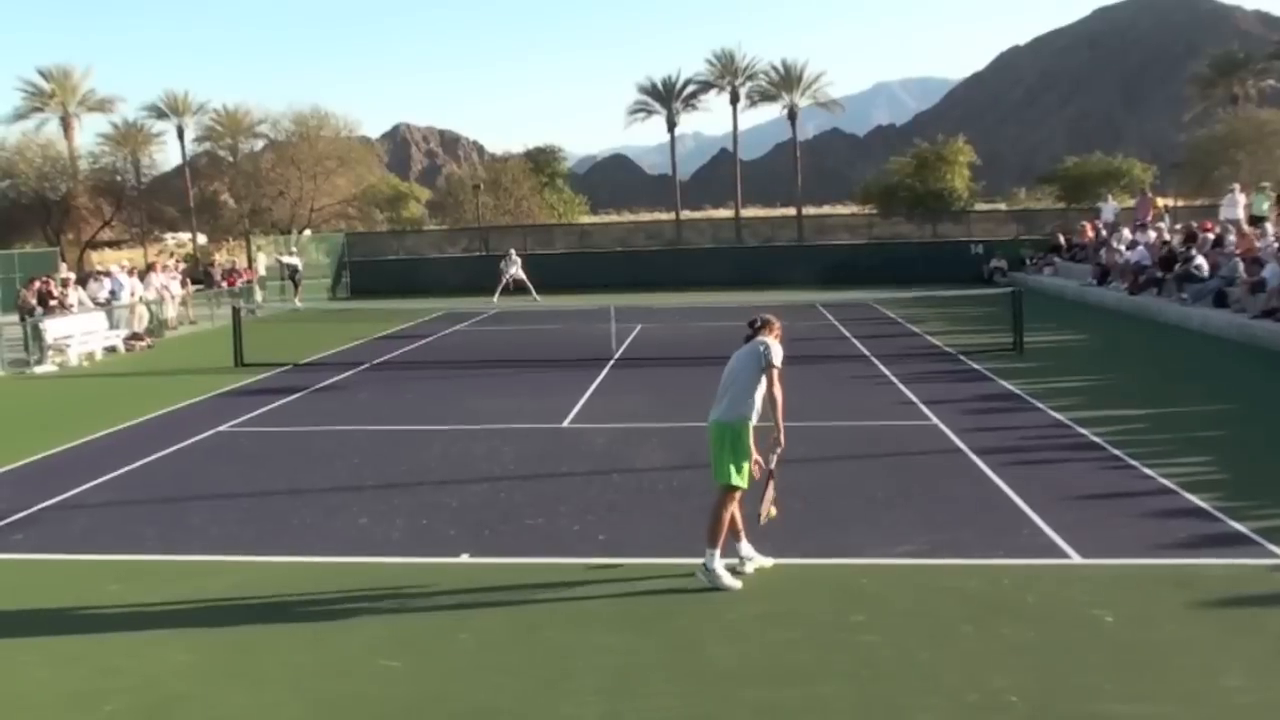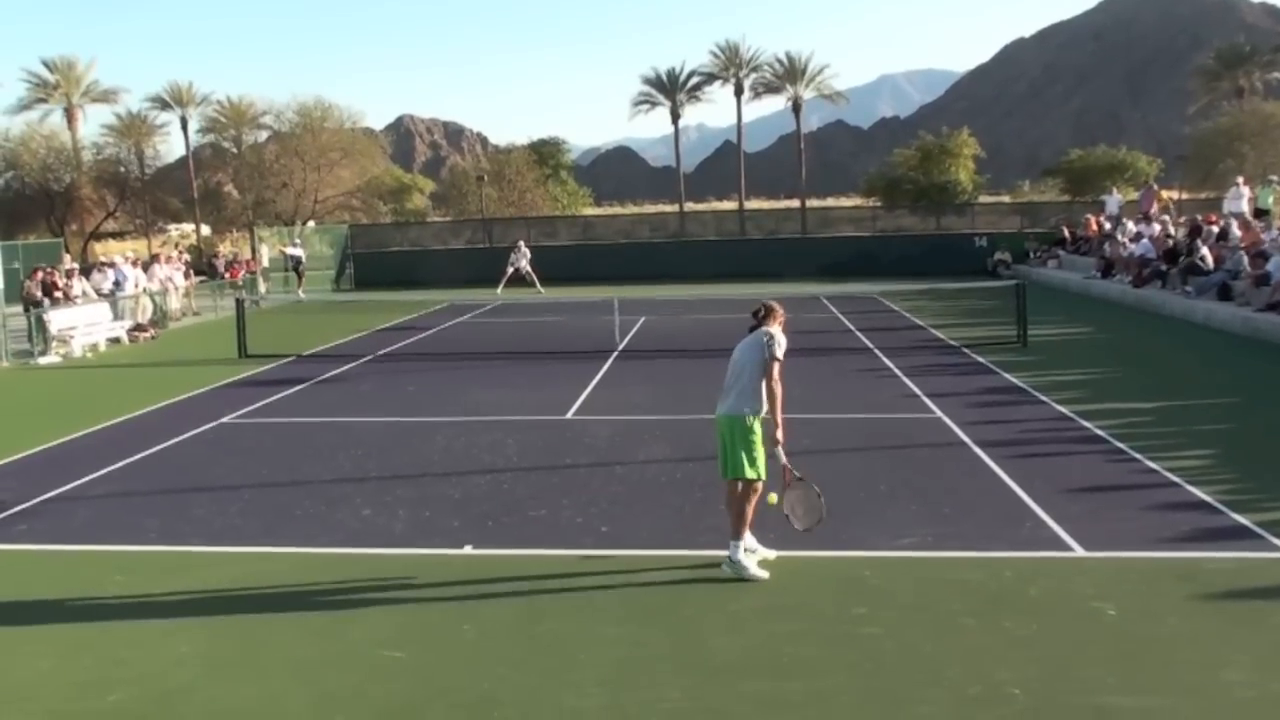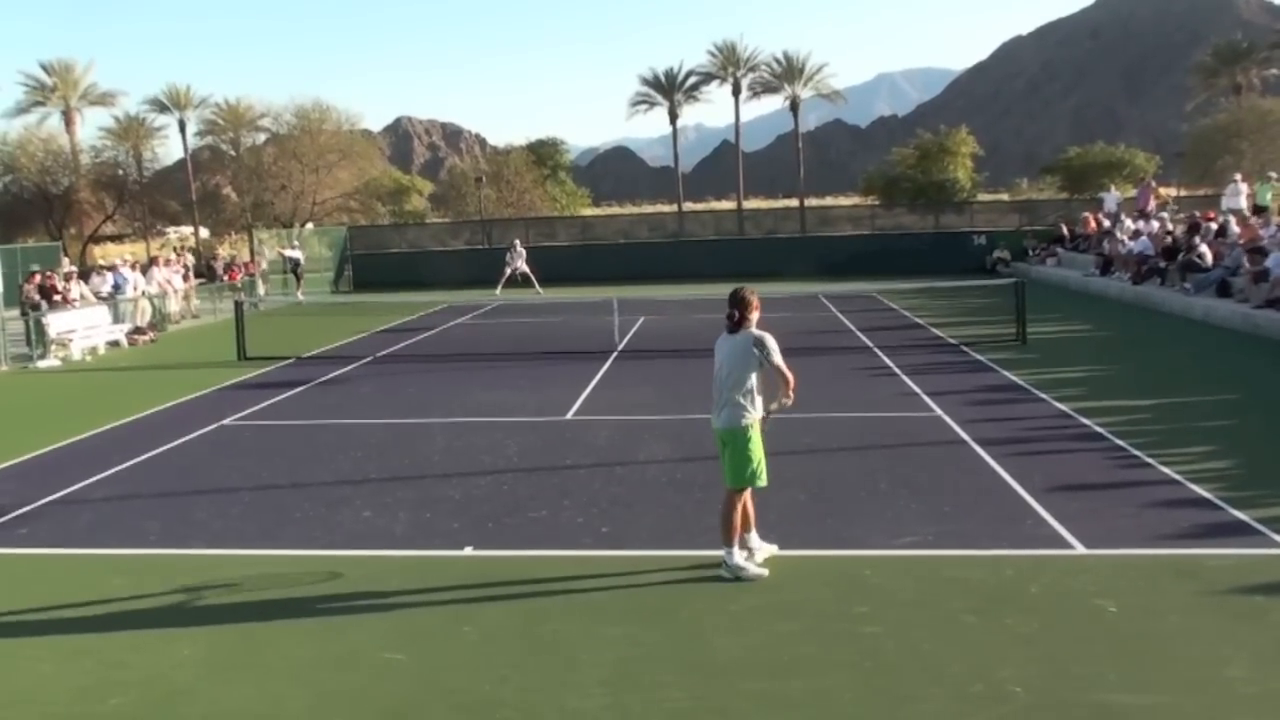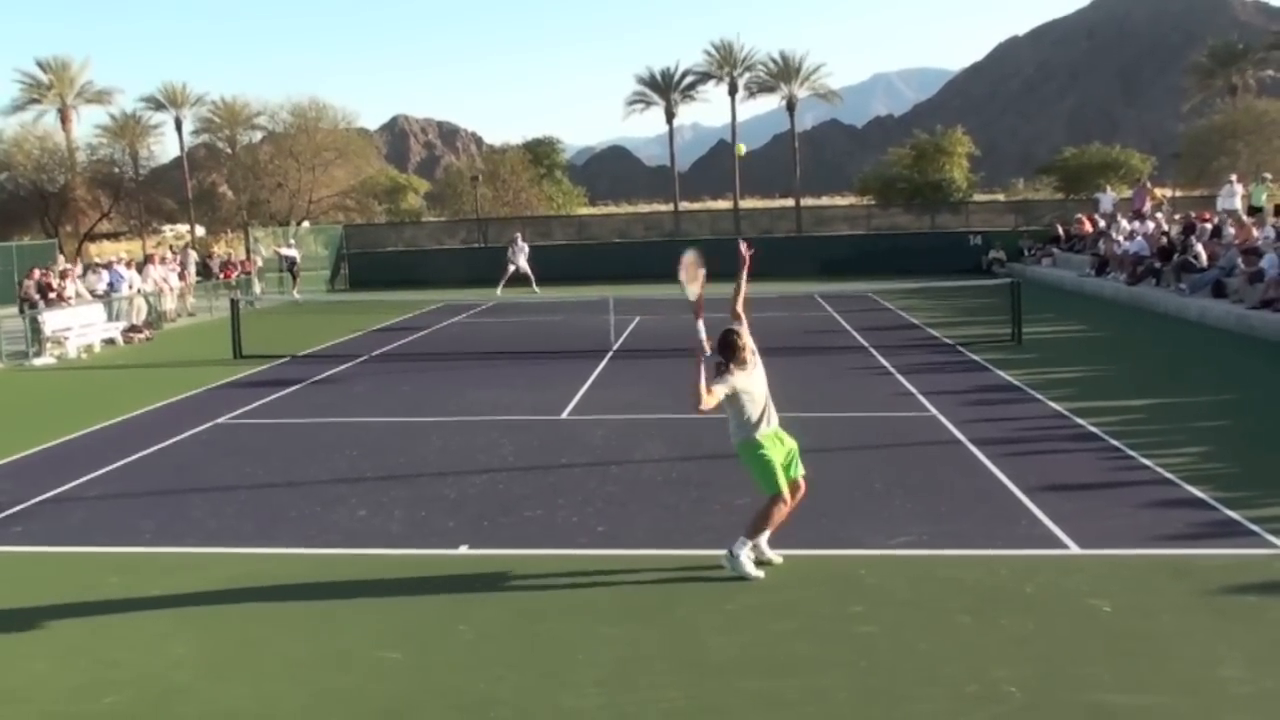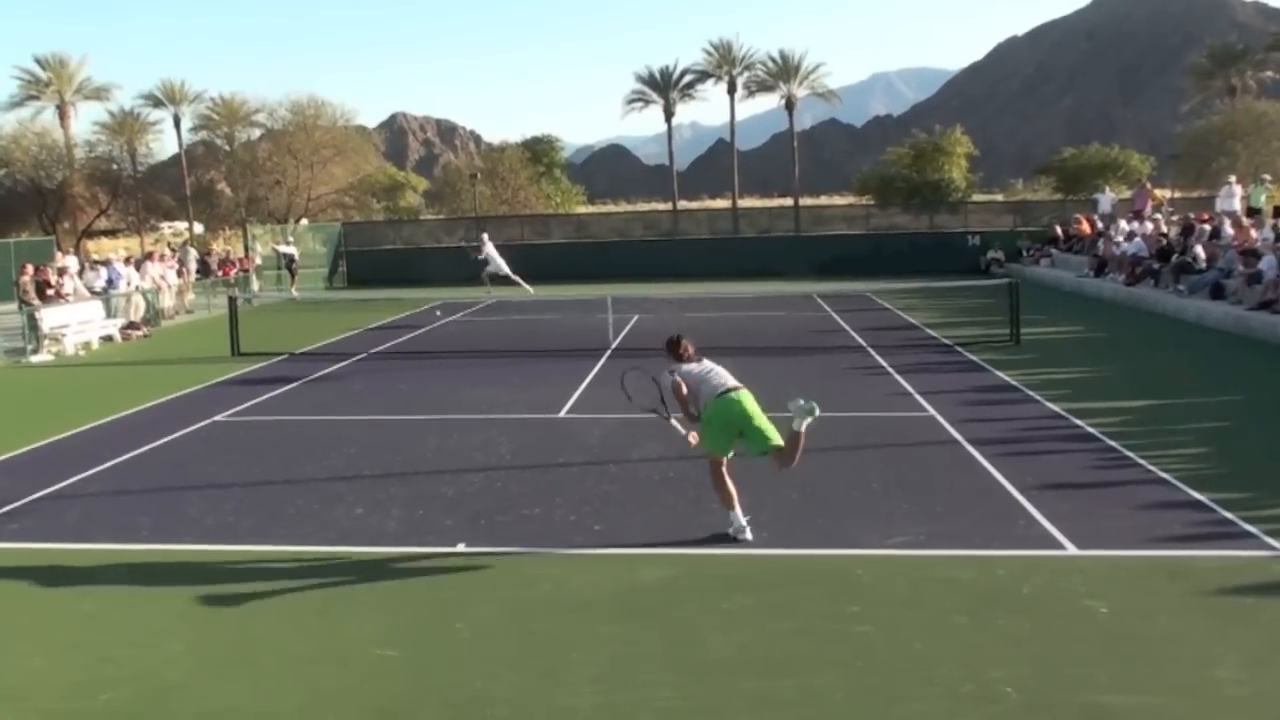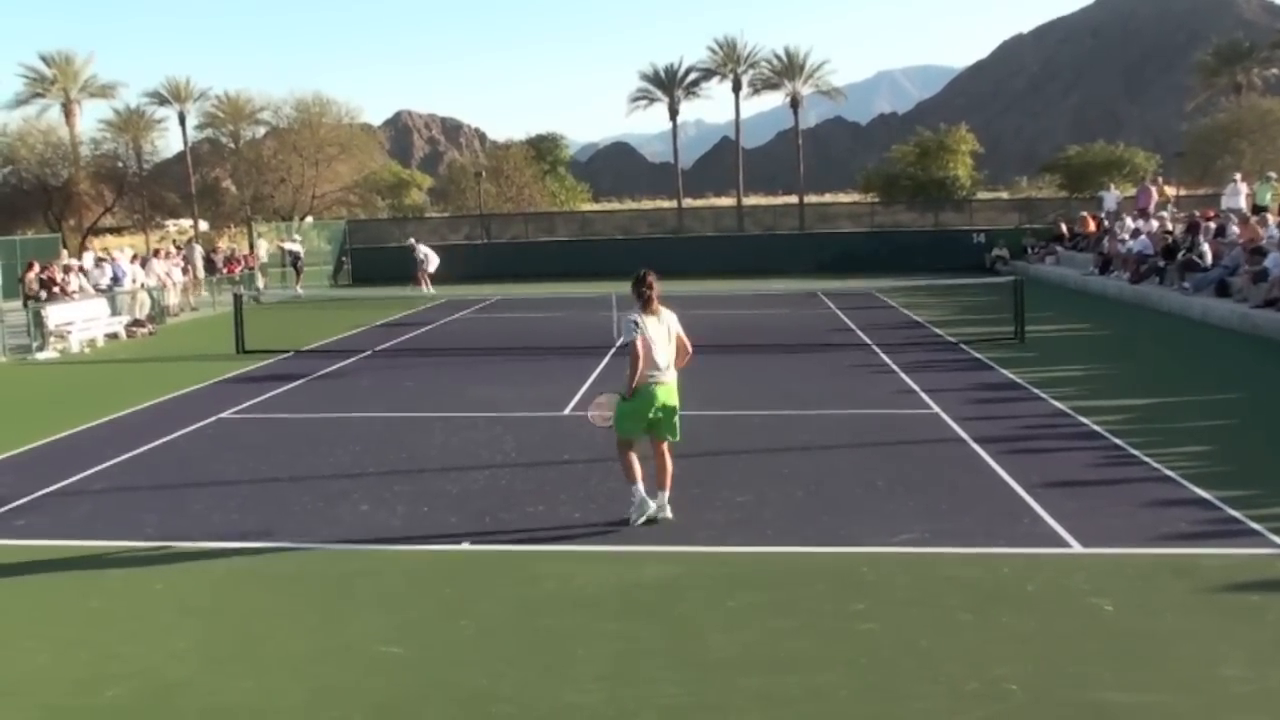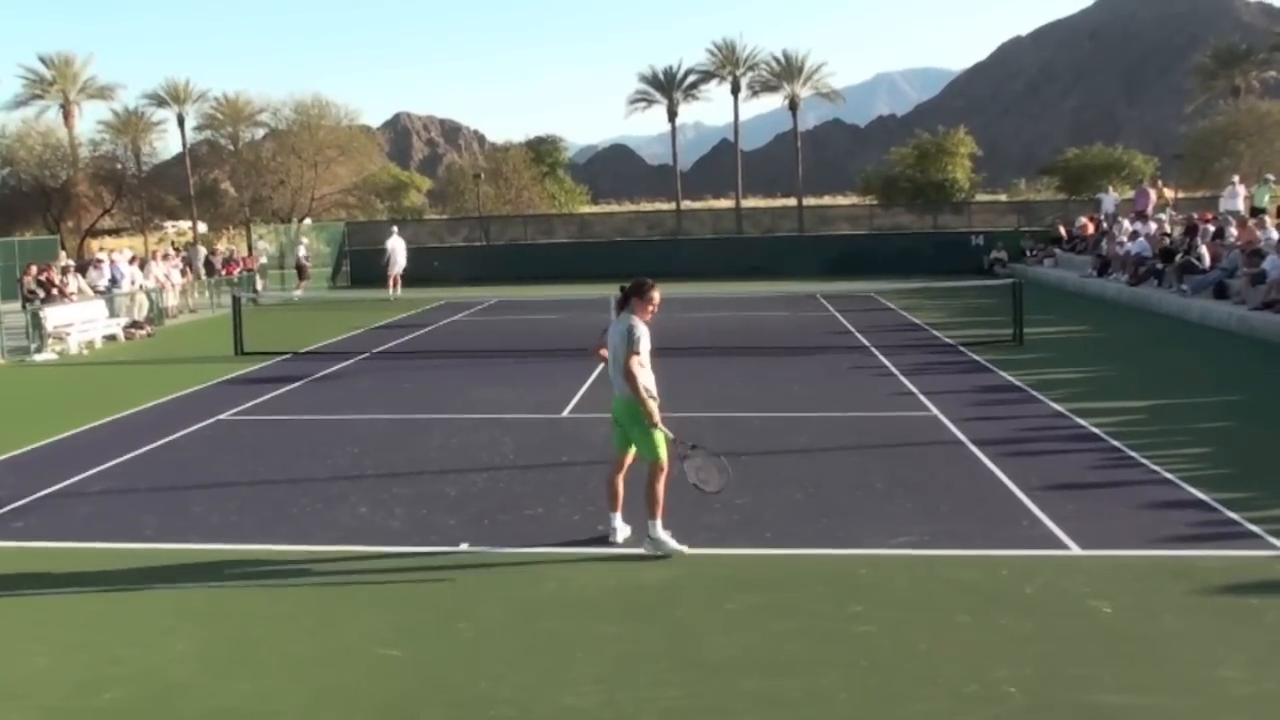
dt=0.7s
person 1, frame 1
left shoulder: (744, 352)
right shoulder: (770, 347)
right elbow: (773, 388)
left wrist: (752, 451)
right wrist: (779, 429)
left hip: (720, 422)
right hip: (733, 425)
left knee: (732, 491)
right knee: (729, 493)
left ankle: (746, 553)
right ankle: (711, 564)
person 1, frame 2
left shoulder: (745, 343)
right shoulder: (774, 337)
right elbow: (772, 381)
left wrist: (767, 423)
right wrist: (778, 425)
left hip: (725, 415)
right hip: (744, 416)
left knee: (735, 484)
right knee: (752, 485)
left ankle: (747, 545)
right ankle: (735, 556)
person 1, frame 3
left shoulder: (723, 340)
right shoulder: (760, 339)
right elbow: (787, 378)
right wrist: (786, 395)
left hip: (722, 422)
right hip: (742, 423)
left knee: (743, 487)
right knee: (736, 491)
left ankle: (752, 545)
right ankle: (731, 560)
person 1, frame 4
left shoulder: (747, 356)
right shoulder: (728, 379)
left elbow: (739, 310)
right elbow: (701, 405)
left wrist: (744, 265)
right wrist: (700, 366)
left hip: (772, 433)
right hip: (754, 442)
left knee: (797, 489)
right knee: (780, 500)
left ankle: (757, 543)
right ankle: (739, 551)
person 1, frame 5
left shoulder: (673, 372)
right shoulder: (706, 364)
left elbow: (681, 393)
left wrist: (692, 417)
right wrist: (702, 431)
left hip: (719, 409)
right hip: (743, 399)
left knee: (717, 467)
right knee: (785, 460)
left ankle: (739, 525)
right ankle: (799, 415)
person 1, frame 6
left shoulder: (634, 320)
right shoulder: (670, 317)
left elbow: (636, 356)
right elbow: (686, 351)
left wrist: (630, 388)
left hip: (644, 390)
right hip: (669, 390)
left knee: (625, 445)
right knee: (661, 449)
left ankle: (641, 499)
right ankle: (662, 504)
person 1, frame 7
left shoulder: (617, 324)
right shoulder: (636, 328)
left elbow: (601, 350)
right elbow: (630, 371)
right wrist: (650, 407)
left hip: (621, 403)
right hip: (637, 406)
left knee: (619, 466)
right knee: (658, 468)
left ankle: (616, 527)
right ankle: (655, 535)
